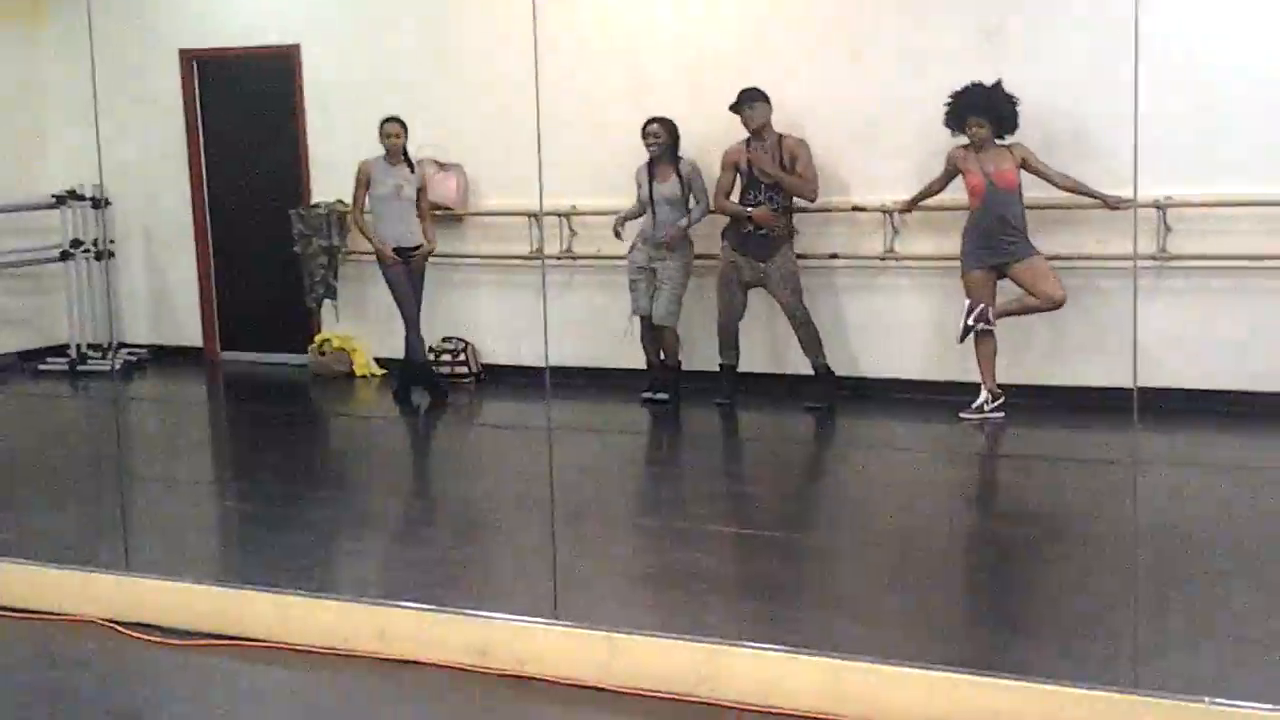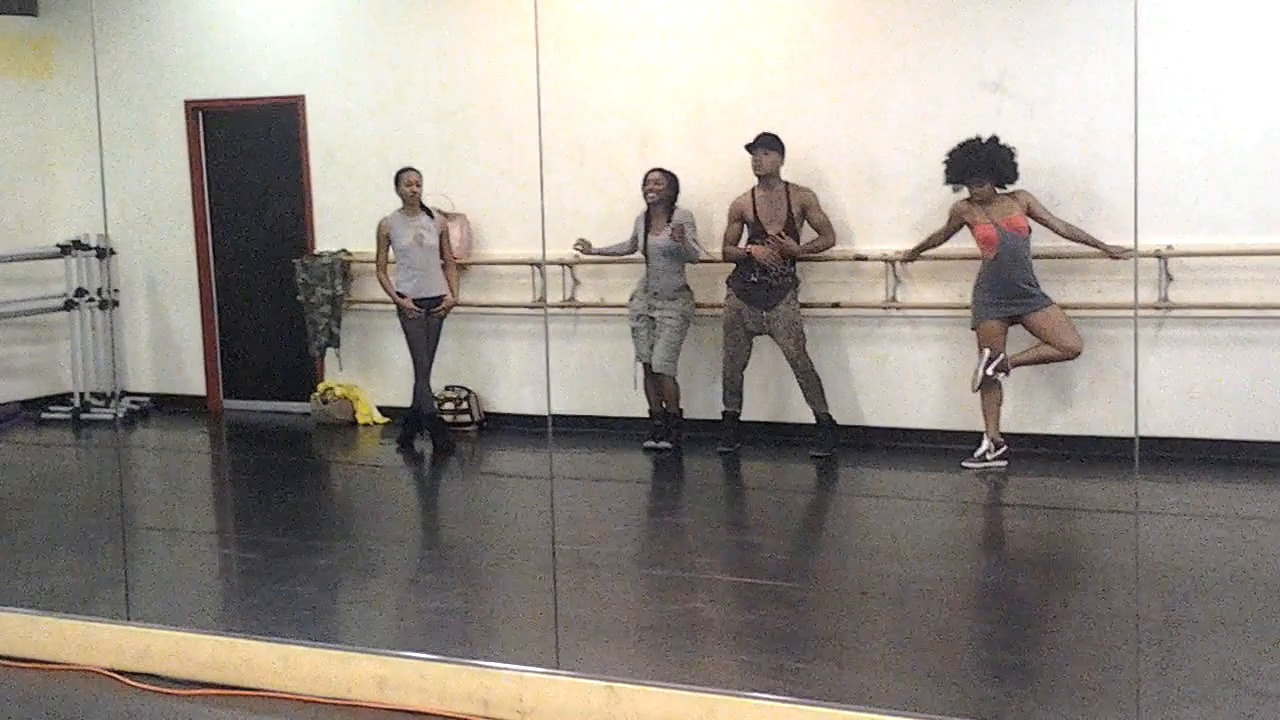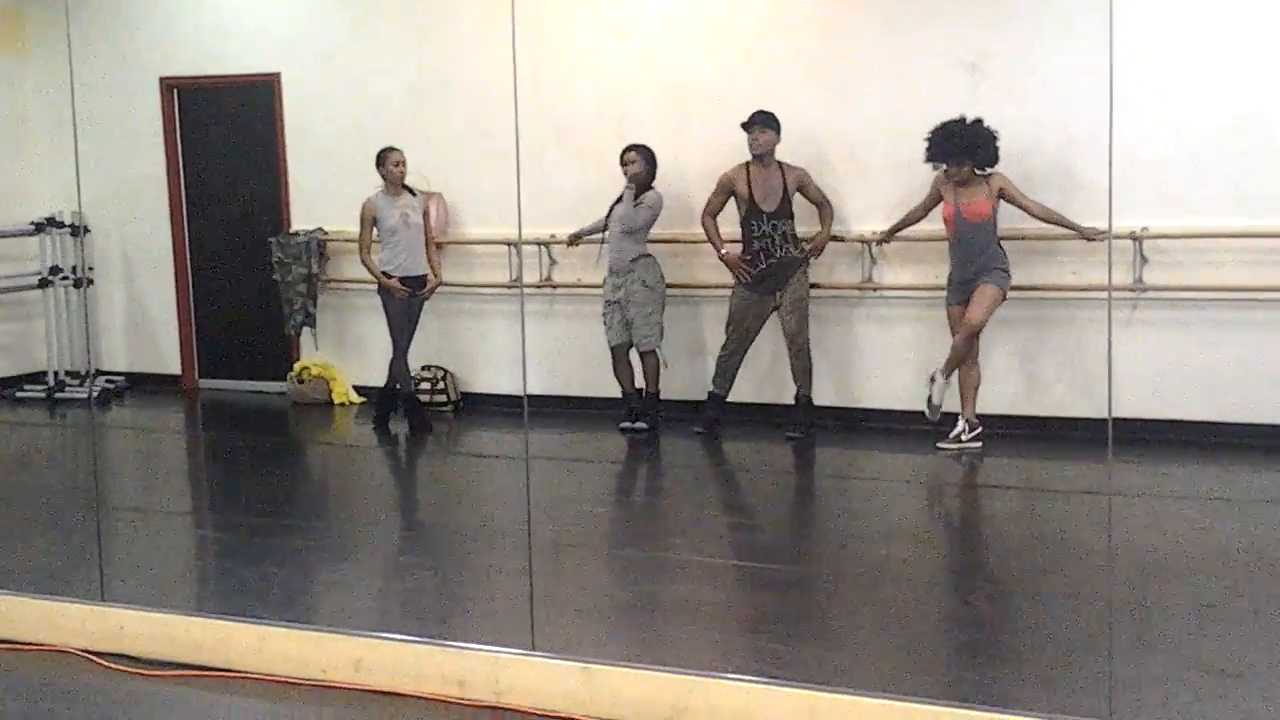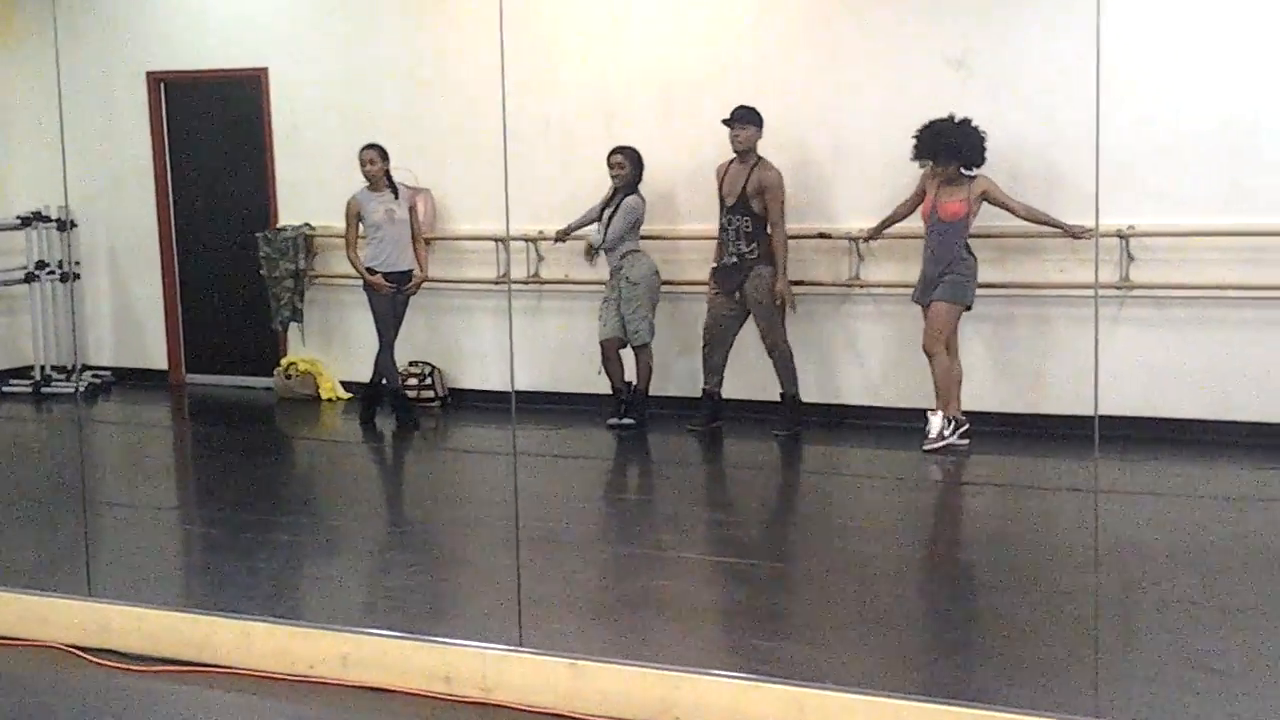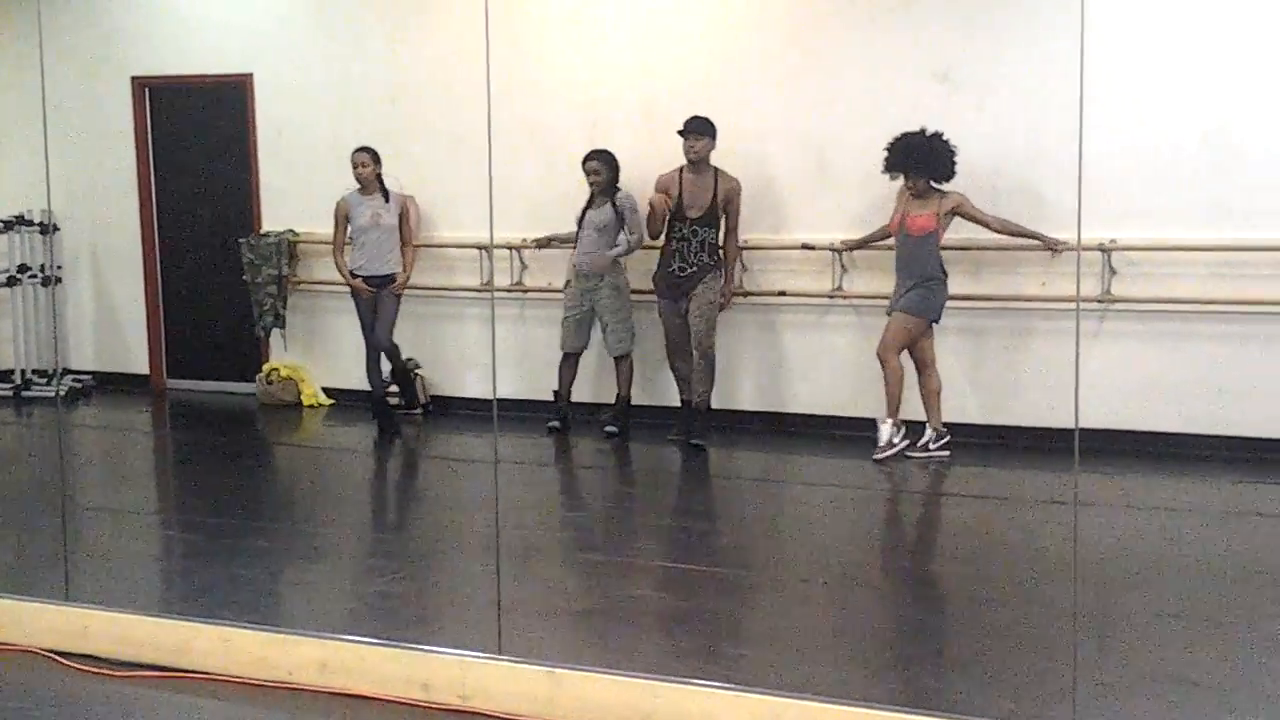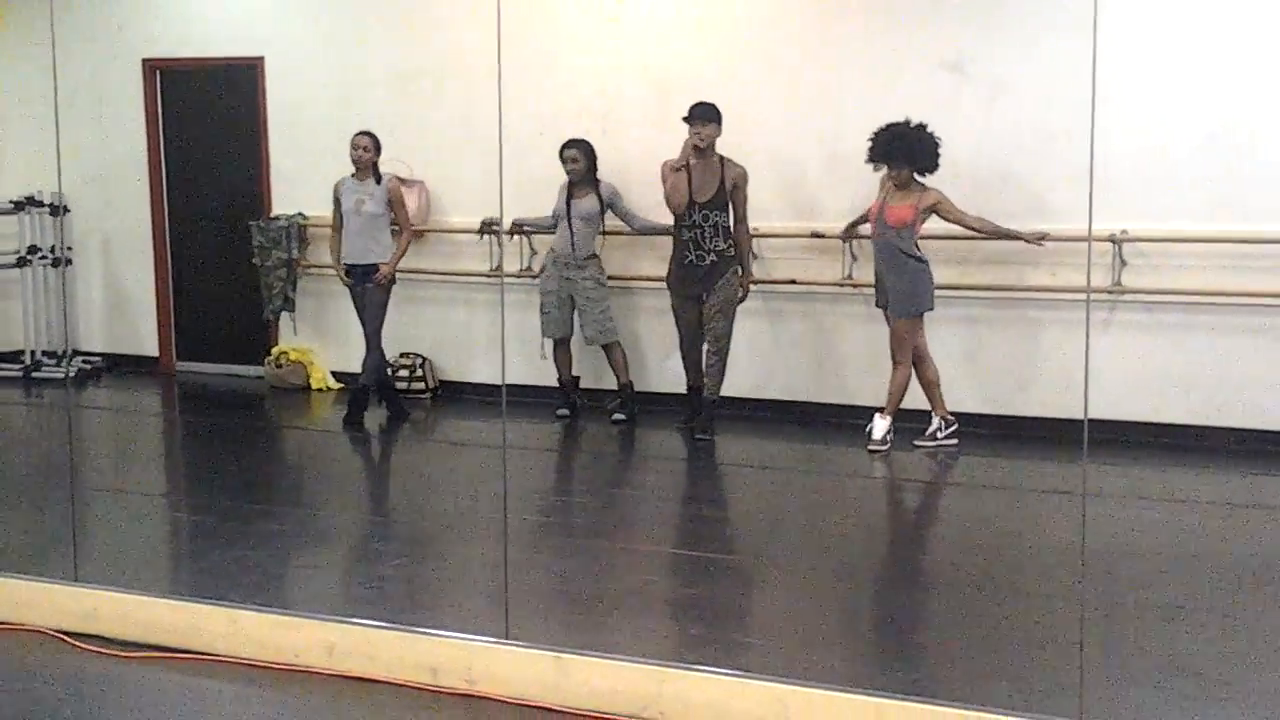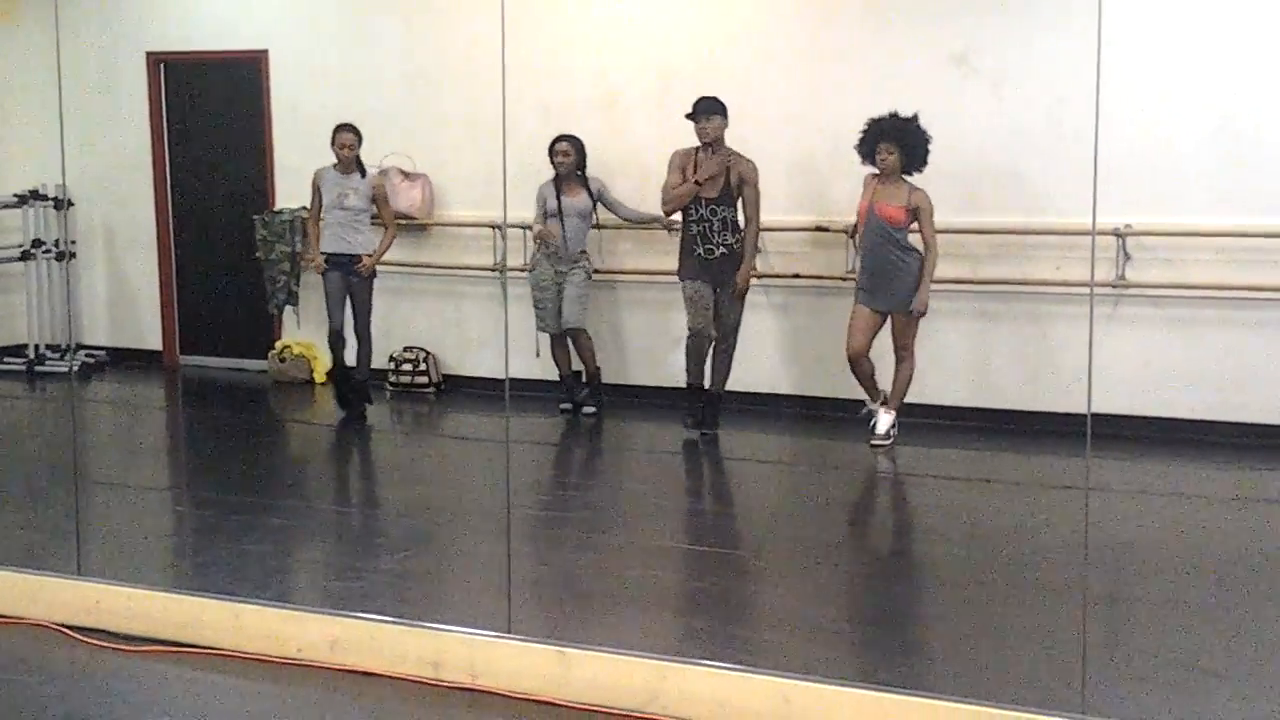
dt=0.7s
person 1, frame 1
left shoulder: (1016, 152)
right shoulder: (958, 157)
left elbow: (1057, 178)
right elbow: (938, 185)
left wrist: (1101, 197)
right wrist: (912, 202)
left hip: (1014, 243)
right hip: (978, 246)
left knee: (1054, 296)
right knee: (983, 326)
left ankle: (989, 313)
right ankle: (991, 395)
person 1, frame 2
left shoulder: (1020, 200)
right shoulder: (964, 210)
left elbow: (1059, 227)
right elbow: (942, 235)
left wrist: (1104, 247)
right wrist: (914, 252)
left hip: (1027, 293)
right hip: (991, 296)
left knee: (1072, 347)
right knee: (990, 372)
left ankle: (1005, 362)
right ankle: (994, 444)
person 1, frame 3
left shoulder: (994, 183)
right shoulder: (943, 182)
left elbow: (1034, 208)
right elbow: (921, 210)
left wrist: (1079, 229)
right wrist: (890, 232)
left hip: (991, 269)
right hip: (959, 275)
left knee: (973, 322)
right knee: (968, 347)
left ankle: (941, 377)
right ankle: (969, 425)
person 1, frame 4
left shoulder: (978, 185)
right shoulder: (929, 179)
left elbow: (1018, 209)
right elbow: (908, 206)
left wrist: (1065, 227)
right wrist: (878, 228)
left hip: (957, 274)
right hip: (931, 275)
left knee: (933, 345)
right knee: (946, 350)
left ankle: (941, 420)
right ankle: (955, 422)
person 1, frame 5
left shoulder: (949, 202)
right shoulder: (904, 195)
left elbow: (993, 223)
left wrist: (1042, 238)
right wrist: (859, 242)
left hip: (927, 289)
right hip: (906, 289)
left knee: (887, 352)
right knee: (923, 362)
left ankle: (893, 428)
right ankle: (936, 434)
person 1, frame 6
left shoulder: (928, 197)
right shoulder: (885, 184)
left elbow: (970, 222)
left wrist: (1019, 235)
right wrist: (853, 226)
left hip: (909, 281)
right hip: (887, 281)
left knee: (902, 357)
right knee: (918, 354)
left ankle: (884, 422)
right ankle: (943, 422)
person 1, frame 7
left shoulder: (917, 198)
right shoulder: (870, 183)
left elbow: (930, 246)
left wrist: (925, 289)
right wrist: (858, 228)
left hip: (905, 282)
right hip: (870, 283)
left knee: (903, 353)
right knee: (855, 350)
left ankle: (889, 415)
right ankle: (878, 400)
person 2, frame 1
left shoulder: (794, 147)
right shoulder: (734, 154)
left elbow: (810, 192)
right elbow: (719, 201)
left wrist: (771, 169)
right wrist: (751, 212)
left hip: (777, 244)
right hip: (737, 245)
left knee: (796, 311)
right knee: (728, 315)
left ankle: (823, 377)
right ankle: (728, 378)
person 2, frame 2
left shoulder: (801, 197)
right shoulder: (741, 204)
left elbow: (828, 237)
right elbow: (726, 251)
left wrist: (797, 249)
right wrist: (750, 250)
left hip: (782, 294)
right hip: (742, 293)
left knee: (799, 360)
right knee: (733, 363)
left ankle: (825, 425)
right ankle: (731, 426)
person 2, frame 3
left shoulder: (795, 175)
right shoulder: (733, 178)
left elbow: (824, 204)
right elbow: (708, 216)
left wrist: (824, 234)
right wrist: (723, 252)
left hip: (792, 270)
right hip: (752, 272)
left knee: (797, 338)
right knee: (735, 341)
left ankle: (803, 408)
right ankle: (714, 405)
person 2, frame 4
left shoulder: (767, 175)
right shoulder: (723, 171)
left elbow: (777, 228)
left wrist: (781, 277)
right wrist: (716, 264)
left hip: (758, 269)
right hip: (727, 269)
left knee: (774, 339)
right knee: (713, 337)
left ankle: (791, 406)
right ankle: (711, 404)
person 2, frame 5
left shoulder: (728, 185)
right shoulder: (667, 181)
left elbow: (731, 235)
right elbow: (654, 233)
left wrist: (729, 279)
right wrist: (656, 209)
left hip: (705, 275)
right hip: (669, 275)
left knee: (702, 342)
right knee: (676, 347)
left ankle: (701, 415)
right ankle: (688, 412)
person 2, frame 6
left shoulder: (735, 172)
right shoulder: (672, 167)
left elbow: (740, 224)
right elbow: (677, 206)
left wrist: (746, 270)
right wrist: (683, 161)
left hip: (722, 267)
right hip: (684, 265)
left knee: (717, 340)
right knee: (689, 339)
left ankle: (708, 409)
right ankle: (695, 398)
person 2, frame 7
left shoulder: (743, 167)
right shoulder: (682, 159)
left elbow: (752, 221)
right elbow: (668, 205)
left wrist: (747, 266)
right wrist: (702, 176)
left hip: (731, 260)
right hip: (695, 259)
left knee: (725, 335)
right knee: (700, 329)
left ankle: (713, 403)
right ankle: (694, 396)
person 3, frame 1
left shoulder: (416, 173)
right shoulder: (368, 168)
right elbow: (357, 213)
left wrist: (430, 242)
right wrist: (377, 245)
left hip: (415, 250)
right hip: (389, 252)
left knee: (413, 317)
right knee: (410, 316)
left ankle: (405, 382)
right ankle: (429, 380)
person 3, frame 2
left shoulder: (437, 220)
right shoulder: (388, 224)
left elbow: (449, 263)
right elbow: (381, 270)
left wrist: (453, 294)
right wrist: (397, 299)
left hip: (436, 300)
right hip: (410, 302)
left knee: (424, 368)
right knee: (421, 367)
left ankle: (409, 430)
right ankle: (437, 430)
person 3, frame 3
left shoulder: (419, 200)
right shoulder: (372, 205)
left elbow: (430, 243)
right elbow: (364, 252)
left wrist: (437, 276)
right wrist: (384, 280)
left hip: (419, 280)
right hip: (393, 282)
left knee: (403, 347)
right knee: (401, 346)
left ankle: (384, 406)
right ankle: (413, 410)
person 3, frame 4
left shoulder: (406, 196)
right shoulder: (357, 202)
left elbow: (418, 238)
right elbow: (351, 248)
left wrist: (422, 271)
right wrist: (368, 277)
left hip: (404, 276)
right hip: (378, 278)
left knee: (388, 341)
right knee: (387, 341)
left ankle: (371, 398)
right ankle: (401, 405)
person 3, frame 5
left shoulder: (398, 202)
right shoulder: (346, 205)
left elbow: (408, 244)
right elbow: (338, 249)
left wrist: (406, 274)
right wrist: (349, 279)
left hip: (389, 280)
right hip: (363, 282)
left knee: (383, 340)
right knee: (371, 346)
left ankle: (403, 376)
right ankle: (383, 412)
person 3, frame 6
left shoulder: (388, 187)
right shoulder: (341, 187)
left elbow: (406, 232)
right elbow: (336, 231)
left wrist: (391, 265)
right wrist: (337, 263)
left hip: (378, 271)
right hip: (353, 270)
left knee: (372, 336)
right knee: (371, 337)
left ankle: (358, 402)
right ankle: (392, 400)
person 3, frame 7
left shoulder: (372, 183)
right shoulder: (321, 177)
left elbow: (390, 227)
right elbow: (313, 219)
left wrist: (375, 258)
right wrist: (315, 252)
left hip: (359, 261)
right hip: (332, 259)
left knee: (362, 329)
right knee: (334, 327)
left ankle: (358, 395)
right ankle: (340, 372)
person 4, frame 1
left shoulder: (687, 168)
right shoulder: (642, 171)
left elbow: (704, 205)
left wrist: (682, 225)
right wrist: (624, 216)
left hip: (675, 252)
right hip: (642, 249)
left knee: (664, 319)
right knee: (645, 317)
left ankle: (671, 378)
right ankle: (655, 376)
person 4, frame 2
left shoulder: (682, 216)
right shoulder: (642, 220)
left elbow: (694, 256)
right elbow: (631, 246)
left wrist: (681, 241)
right wrist: (594, 250)
left hip: (675, 302)
right hip: (644, 299)
left knee: (663, 367)
right knee: (648, 366)
left ankle: (673, 426)
right ankle: (657, 425)
person 4, frame 3
left shoulder: (652, 197)
right shoulder: (627, 195)
left elbow: (627, 224)
right elbow: (610, 220)
left wrist: (630, 187)
right wrist: (582, 232)
left hip: (641, 275)
right hip: (615, 277)
left knee: (645, 345)
right knee: (618, 347)
left ankle: (650, 408)
right ankle: (632, 406)
person 4, frame 4
left shoulder: (632, 202)
right shoulder: (614, 193)
left elbow: (607, 240)
right elbow: (596, 212)
left wrist: (589, 244)
right wrist: (569, 229)
left hip: (635, 271)
right hip: (618, 276)
left knee: (640, 342)
right knee: (608, 343)
left ankle: (638, 405)
right ankle: (621, 400)
person 4, frame 5
left shoulder: (623, 200)
right shoulder: (591, 200)
left elbow: (636, 238)
left wrist: (611, 256)
right wrist: (553, 237)
left hip: (608, 280)
right hip: (578, 280)
left knee: (620, 348)
right knee: (571, 347)
left ankle: (621, 410)
right ankle: (562, 408)
person 4, frame 6
left shoulder: (605, 190)
right shoulder: (564, 189)
left elbow: (634, 222)
left wrist: (668, 228)
right wrist: (523, 222)
left hip: (587, 270)
right hip: (554, 267)
left knee: (605, 334)
right knee: (560, 334)
left ankle: (626, 394)
right ankle: (568, 393)
person 4, frame 7
left shoulder: (593, 185)
right shoulder: (546, 189)
left elbow: (622, 211)
right elbow: (537, 226)
left wrist: (656, 218)
right wrist: (544, 231)
left hip: (577, 263)
right hip: (546, 262)
left knee: (573, 325)
right knee: (555, 329)
left ankle: (594, 384)
right ankle: (569, 386)
